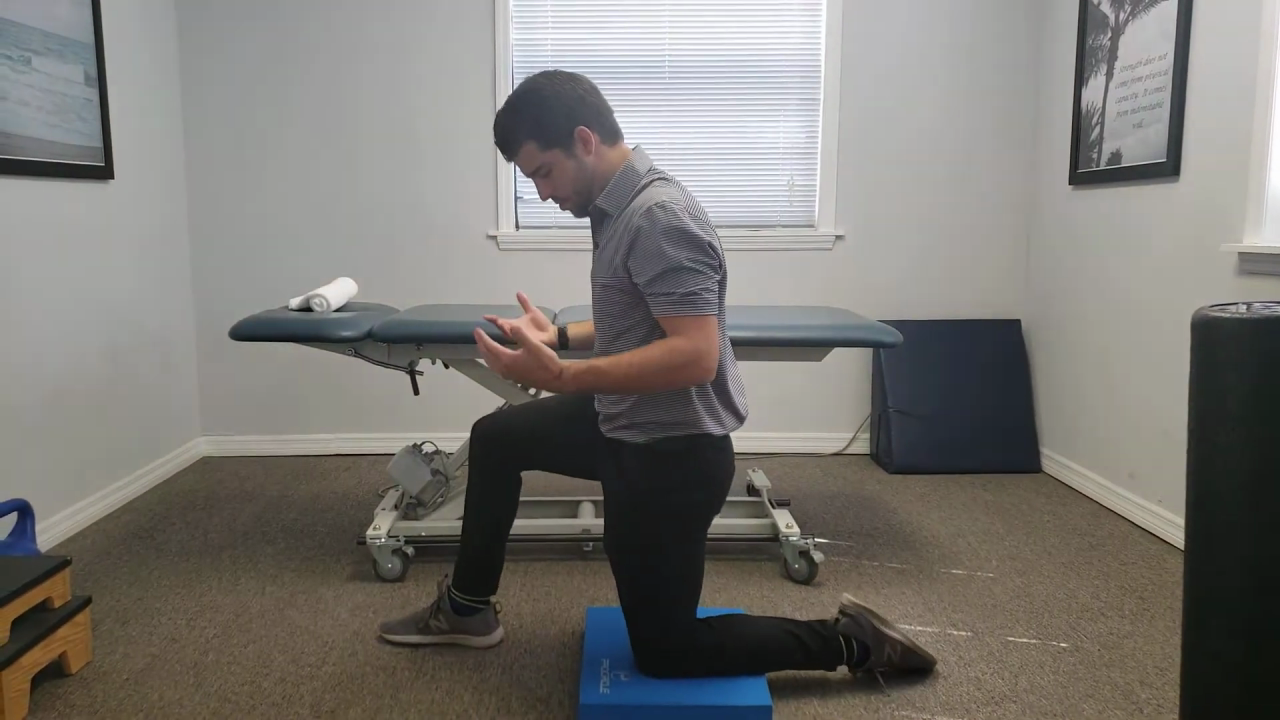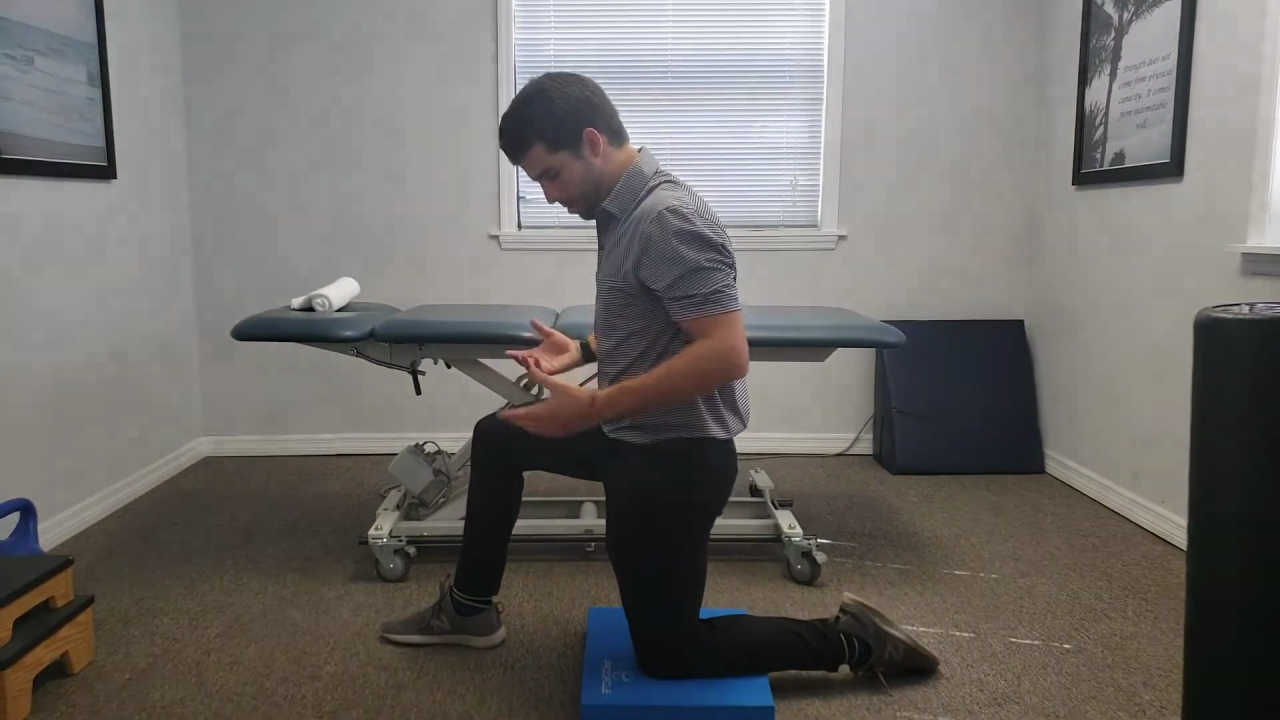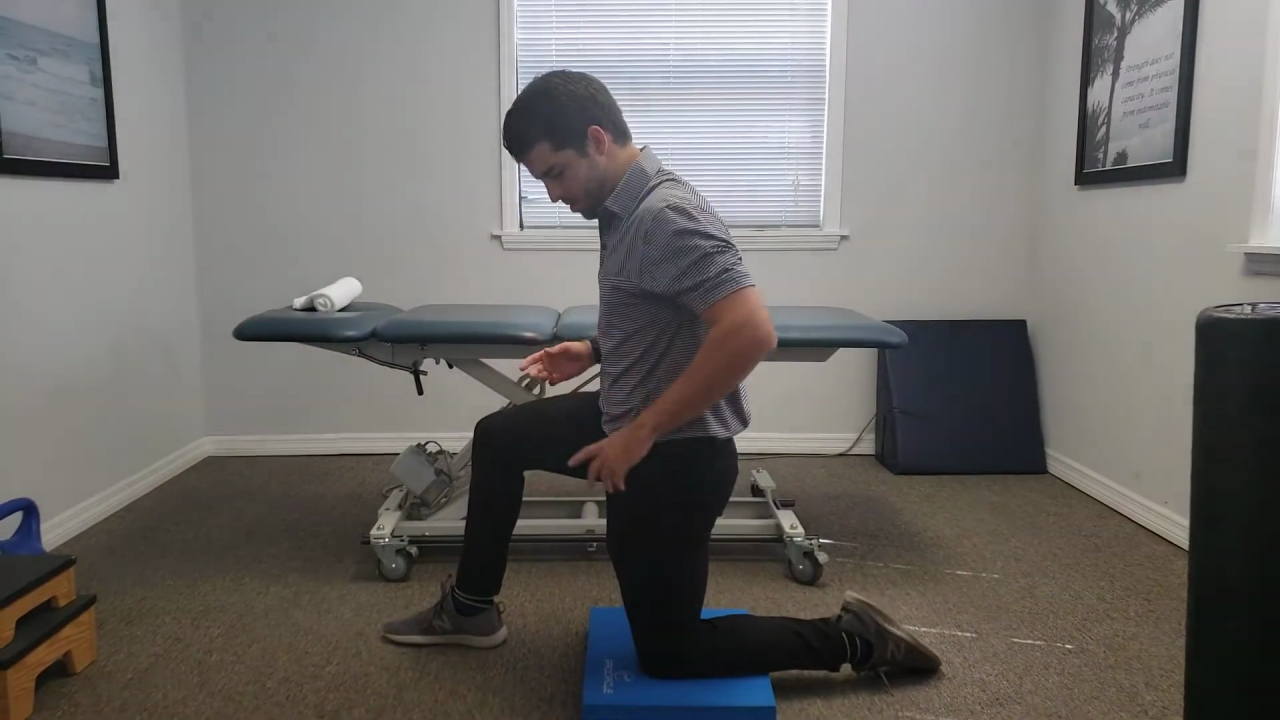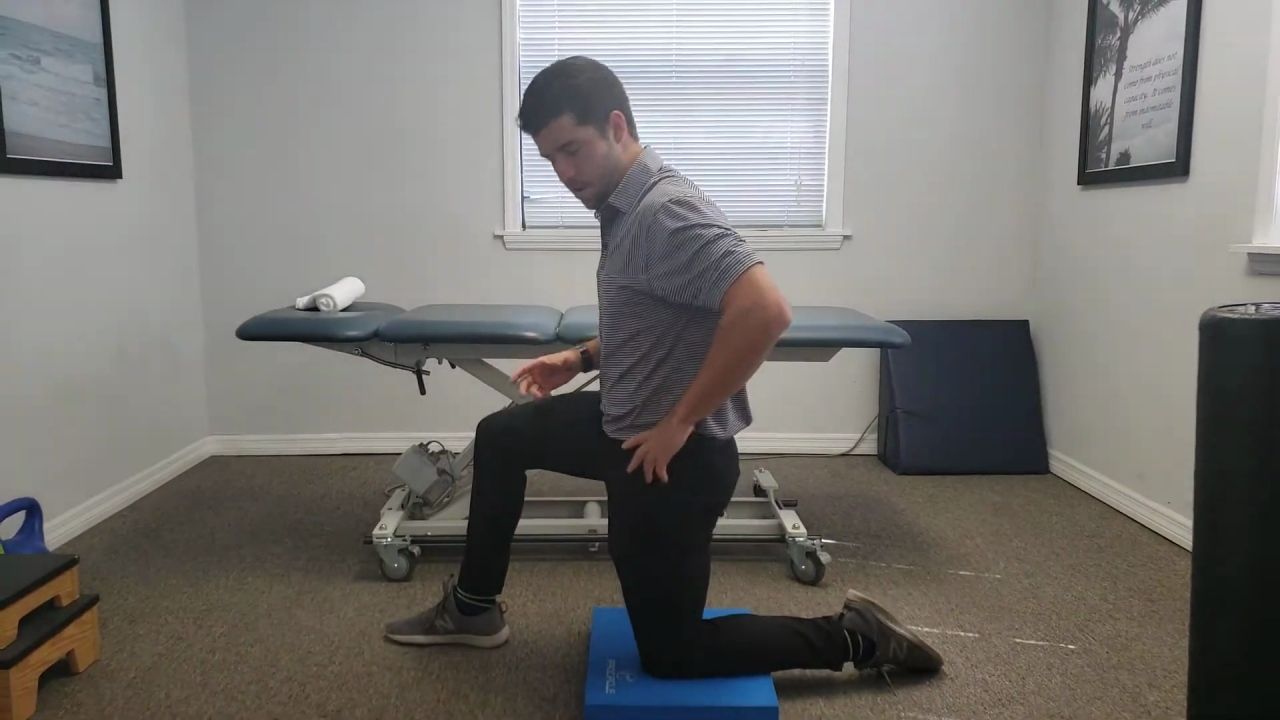
dt=0.3s
person 1, frame 1
left shoulder: (660, 217)
right shoulder: (620, 206)
left elbow: (695, 355)
left wrist: (561, 375)
right wrist: (561, 336)
left hip: (672, 455)
right hip: (627, 426)
left knee: (664, 651)
right knee: (495, 438)
left ankle: (848, 640)
right ankle: (467, 608)
person 1, frame 2
left shoulder: (667, 219)
right shoulder: (626, 208)
left elbow: (724, 354)
left wrist: (590, 407)
right wrist: (582, 350)
left hip: (675, 457)
right hip: (634, 431)
left knee: (666, 652)
right knee: (497, 439)
left ankle: (849, 638)
right ankle: (469, 608)
person 1, frame 3
left shoulder: (666, 217)
right shoulder: (629, 206)
left elbow: (751, 331)
left wrist: (643, 433)
right wrist: (593, 351)
left hip: (675, 457)
right hip: (631, 424)
left knee: (668, 652)
right knee: (498, 438)
left ankle: (852, 637)
right ankle: (470, 608)
person 1, frame 4
left shoulder: (667, 212)
right shoulder: (627, 206)
left elbow: (765, 311)
left wrist: (681, 423)
right wrist: (581, 359)
left hip: (675, 458)
right hip: (627, 425)
left knee: (670, 653)
right knee: (500, 437)
left ankle: (851, 635)
right ankle: (473, 609)
